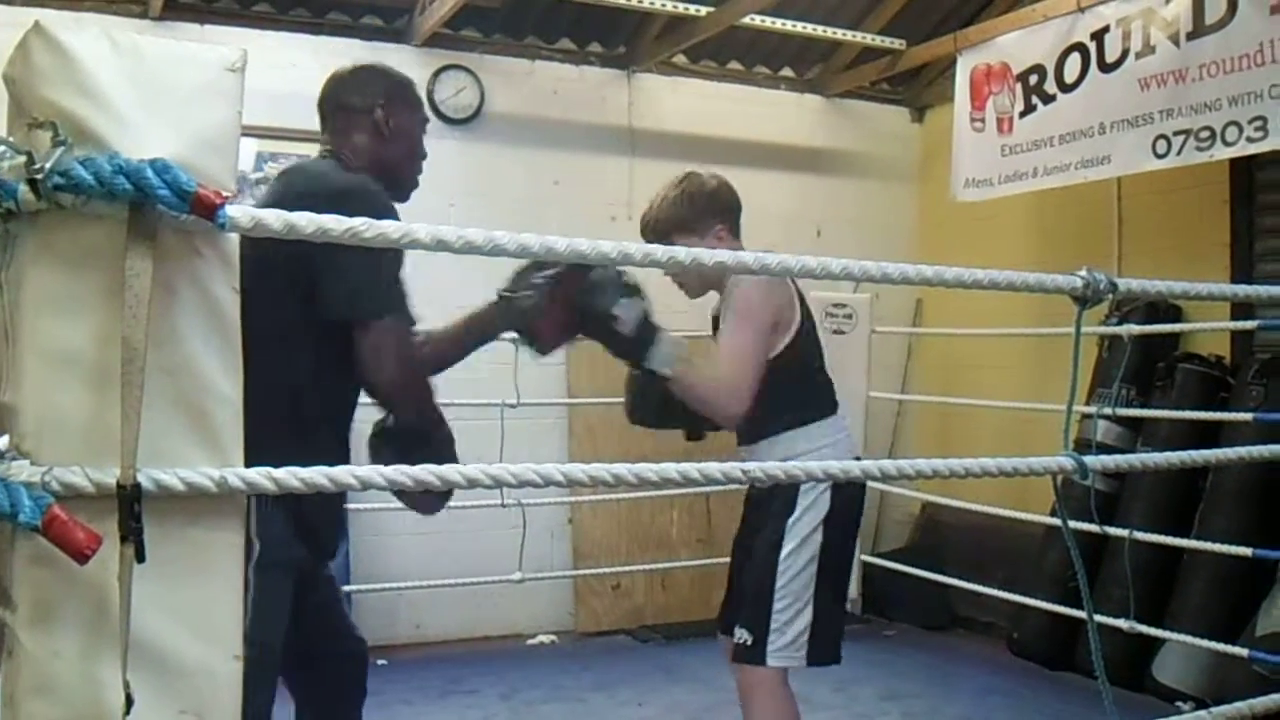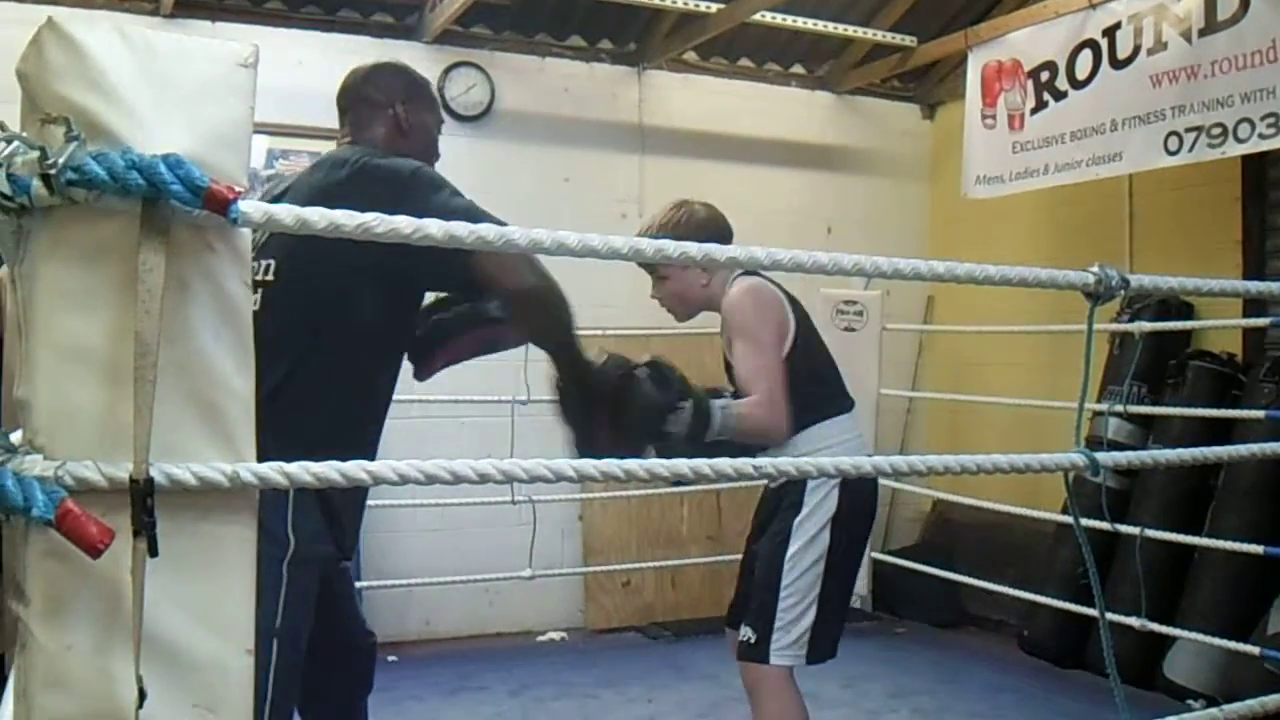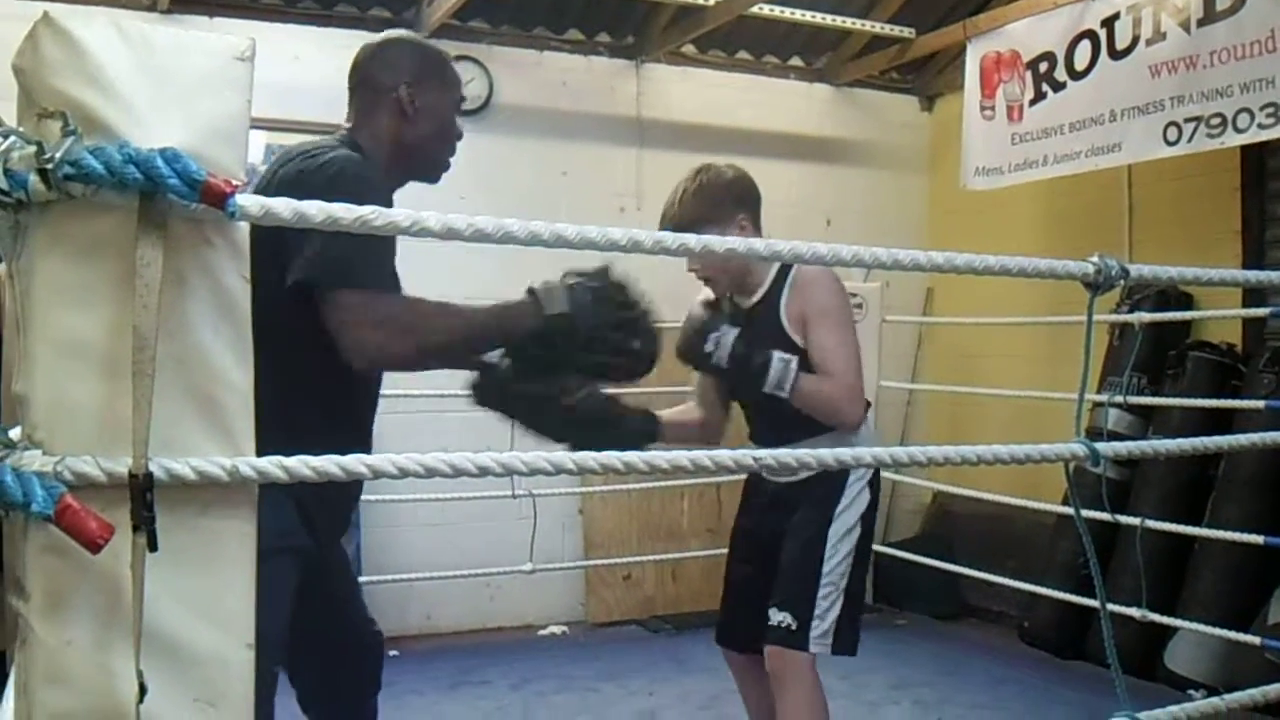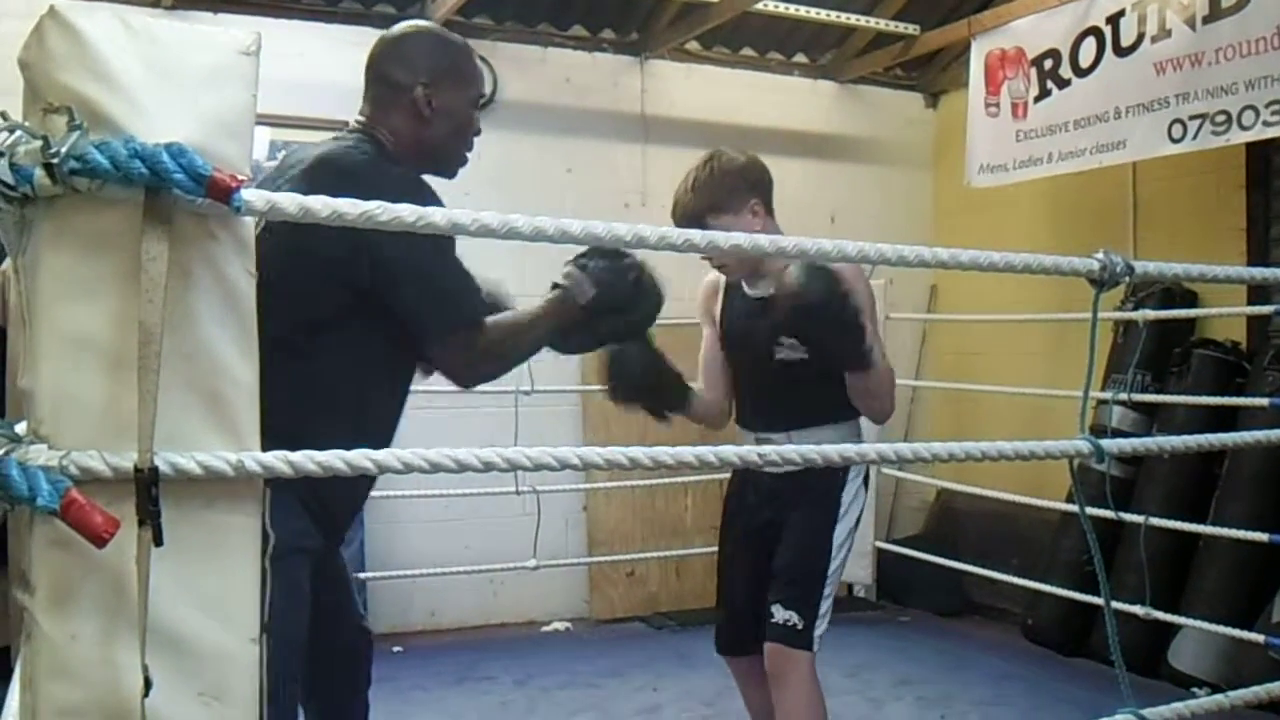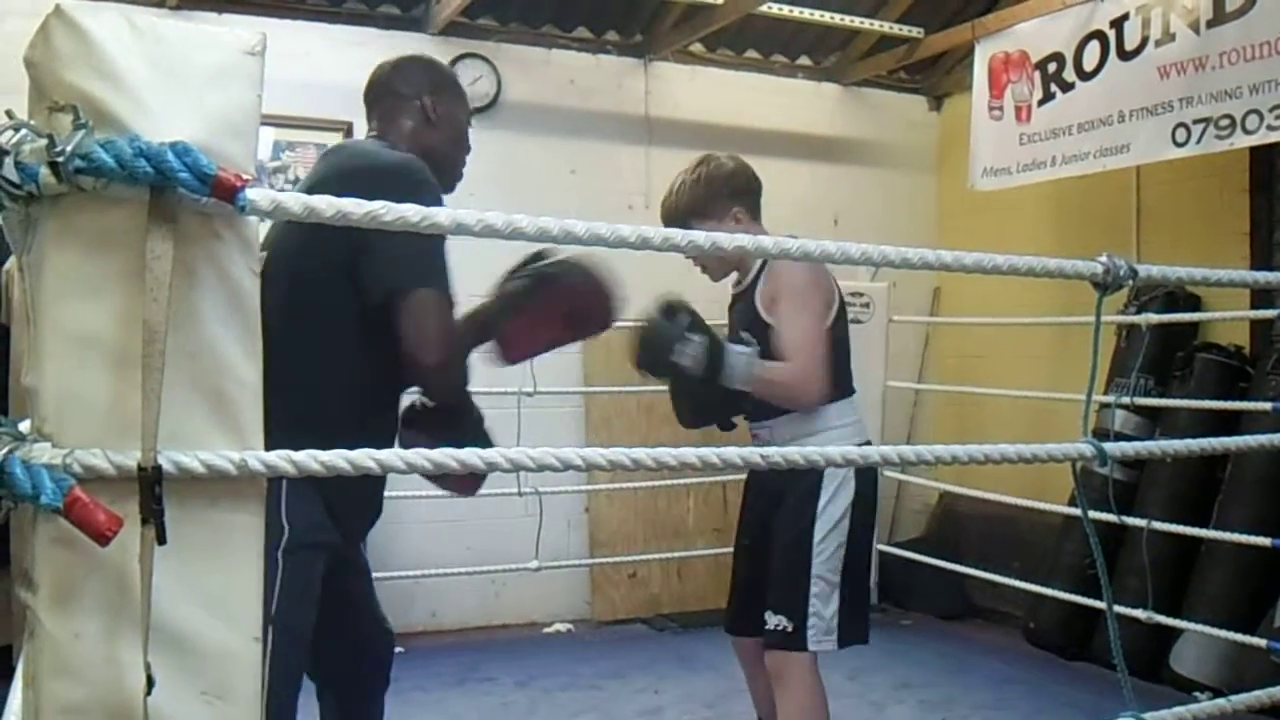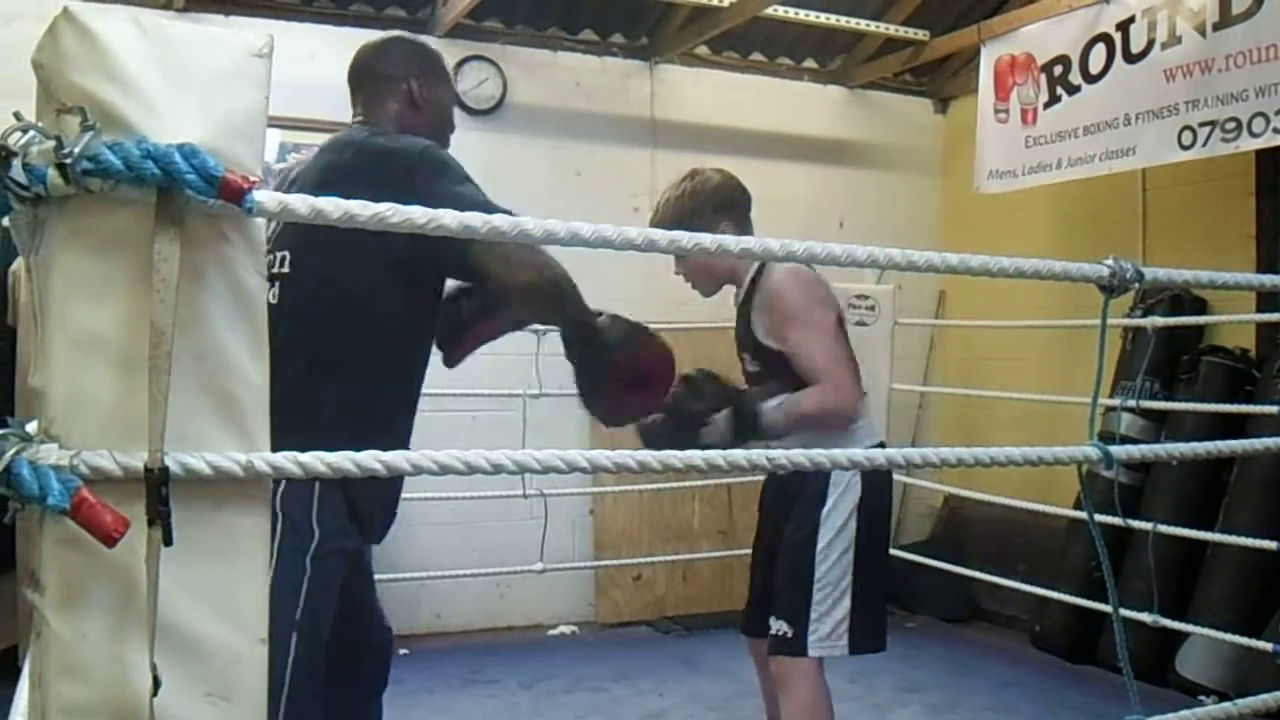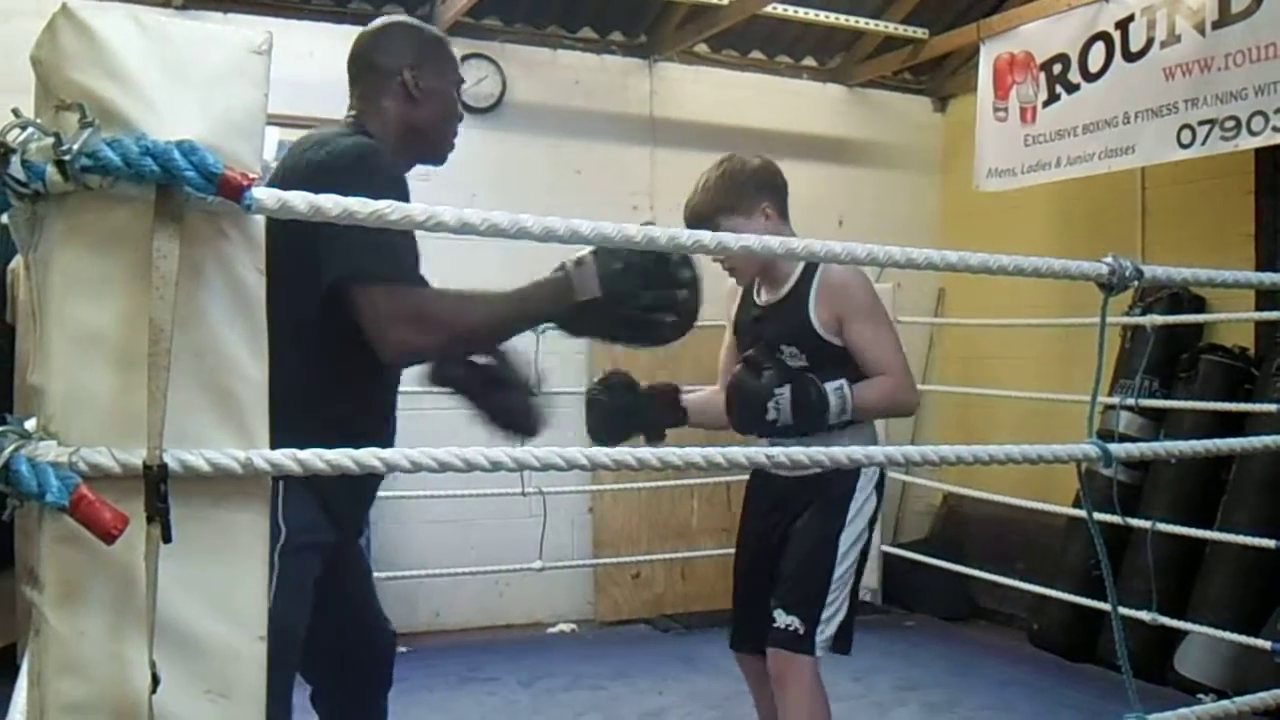
dt=0.3s
person 1, frame 1
left shoulder: (300, 194)
right shoulder: (350, 201)
left elbow: (365, 347)
right elbow: (390, 367)
left wrist: (500, 314)
right wrist: (429, 431)
left hip: (275, 498)
right hip: (248, 497)
person 1, frame 2
left shoulder: (299, 195)
right shoulder: (390, 182)
right elbow: (524, 283)
right wrist: (572, 365)
left hip: (293, 489)
right hip: (268, 493)
left knee: (344, 663)
person 1, frame 3
left shoulder: (344, 181)
right shoulder: (335, 179)
left elbow: (375, 333)
right elbow: (373, 334)
right wrist: (540, 313)
left hip: (298, 490)
right hip: (252, 489)
person 1, frame 4
left shoulder: (312, 172)
right shoulder: (386, 192)
right elbow: (472, 353)
right wrist: (574, 301)
left hip: (289, 479)
right hip: (257, 487)
left knee: (340, 664)
person 1, frame 5
left shoulder: (347, 173)
right shoulder: (397, 179)
left elbow: (412, 338)
right elbow: (431, 348)
left wrist: (502, 312)
right wrist: (452, 409)
left hip: (311, 480)
right hip: (281, 479)
left knee: (359, 660)
person 1, frame 6
left shoulder: (326, 173)
right shoulder: (401, 162)
right elbow: (526, 272)
left wrist: (501, 311)
right wrist: (590, 335)
left hip: (323, 483)
right hip: (296, 484)
left knee: (360, 661)
person 1, frame 7
left shoulder: (347, 166)
right shoulder: (351, 167)
right elbow: (405, 326)
left wrist: (465, 364)
right wrist: (565, 293)
left hip: (317, 482)
right hip: (280, 485)
left knee: (363, 660)
person 2, frame 1
left shoulder: (756, 287)
right shoulder: (735, 294)
left elbow: (729, 401)
left wrist: (643, 339)
right wrist: (683, 410)
left hip: (812, 483)
right hip: (780, 482)
left knee: (760, 664)
right knee: (747, 652)
person 2, frame 2
left shoulder: (749, 298)
right shoulder: (741, 311)
left elbow: (768, 419)
left wrist: (685, 417)
left hip: (827, 481)
right hip: (795, 483)
left knee: (766, 662)
right knee: (750, 644)
person 2, frame 3
left shoulder: (811, 284)
right shoulder: (714, 307)
left elbow: (847, 408)
right elbow: (708, 424)
left wrist: (756, 361)
right wrist: (625, 425)
left hip: (833, 482)
right hip: (770, 482)
left knee: (787, 656)
right knee: (741, 648)
person 2, frame 4
left shoulder: (834, 279)
right shoulder: (718, 288)
left elbow: (880, 407)
right elbow: (717, 406)
left wrist: (850, 347)
right wrist: (661, 387)
left hip: (825, 477)
right hip: (755, 478)
left knee: (786, 651)
right knee: (739, 648)
person 2, frame 5
left shoulder: (794, 271)
right shoulder: (745, 285)
left elbow: (805, 386)
left wrist: (714, 360)
right wrist: (708, 395)
left hip: (824, 471)
right hip: (776, 470)
left knee: (789, 650)
right knee: (751, 638)
person 2, frame 6
left shoulder: (789, 283)
right shoulder: (747, 293)
left elbow: (840, 398)
left wrist: (742, 417)
right wrist: (705, 414)
left hip: (838, 474)
right hip: (794, 477)
left knee: (795, 655)
right knee: (765, 641)
person 2, frame 7
left shoulder: (838, 282)
right shoulder: (744, 295)
left elbow: (900, 392)
right elbow: (734, 401)
left wrist: (815, 401)
right wrist: (661, 407)
left hip: (839, 481)
right hip: (775, 481)
left knee: (788, 651)
right knee: (752, 648)
